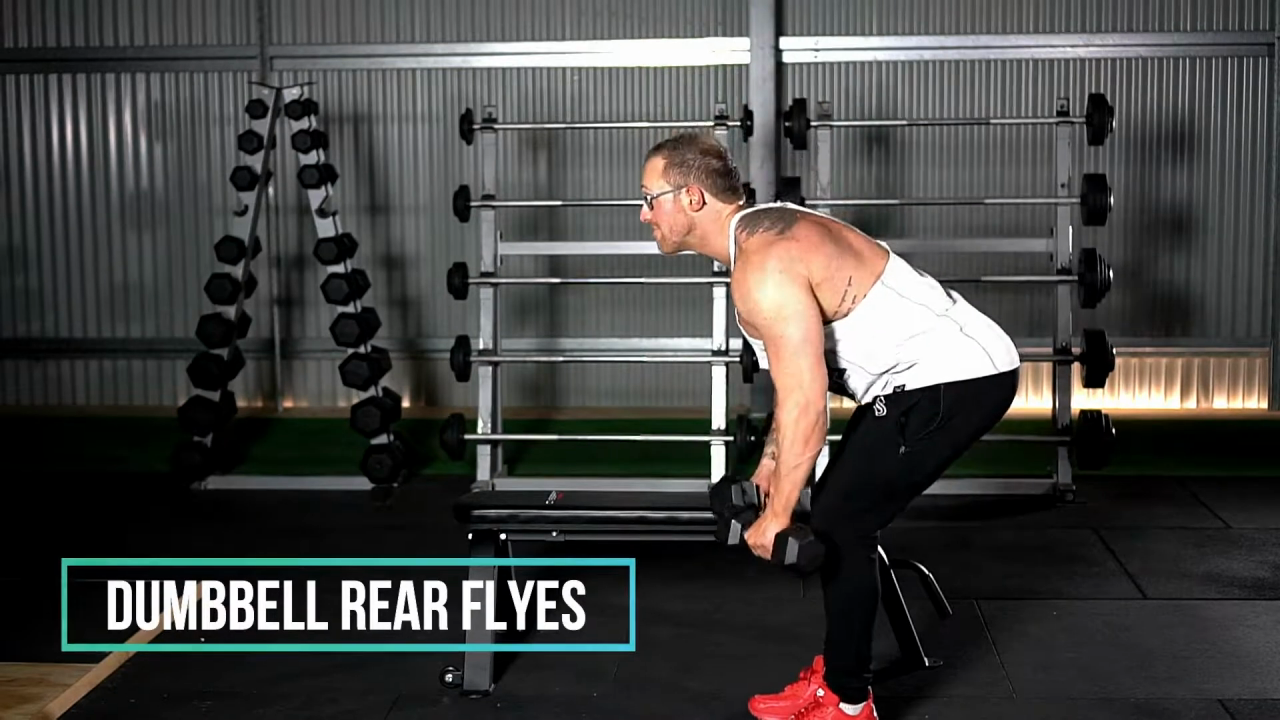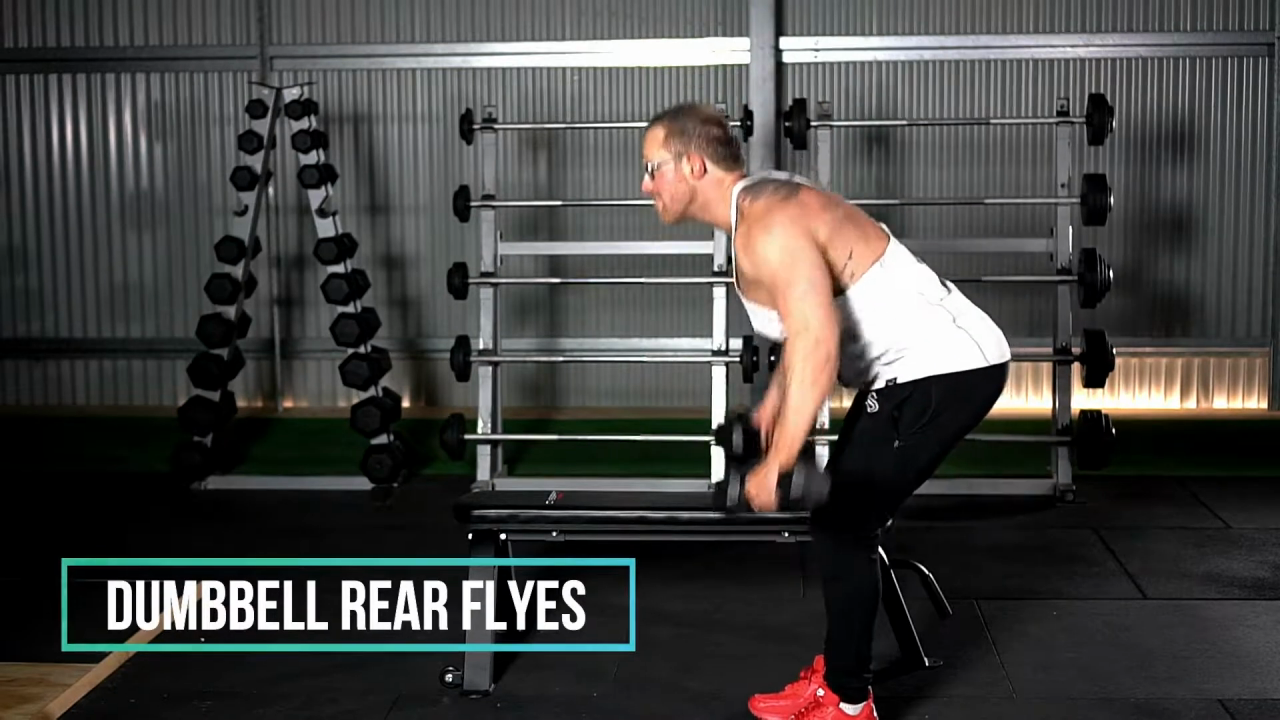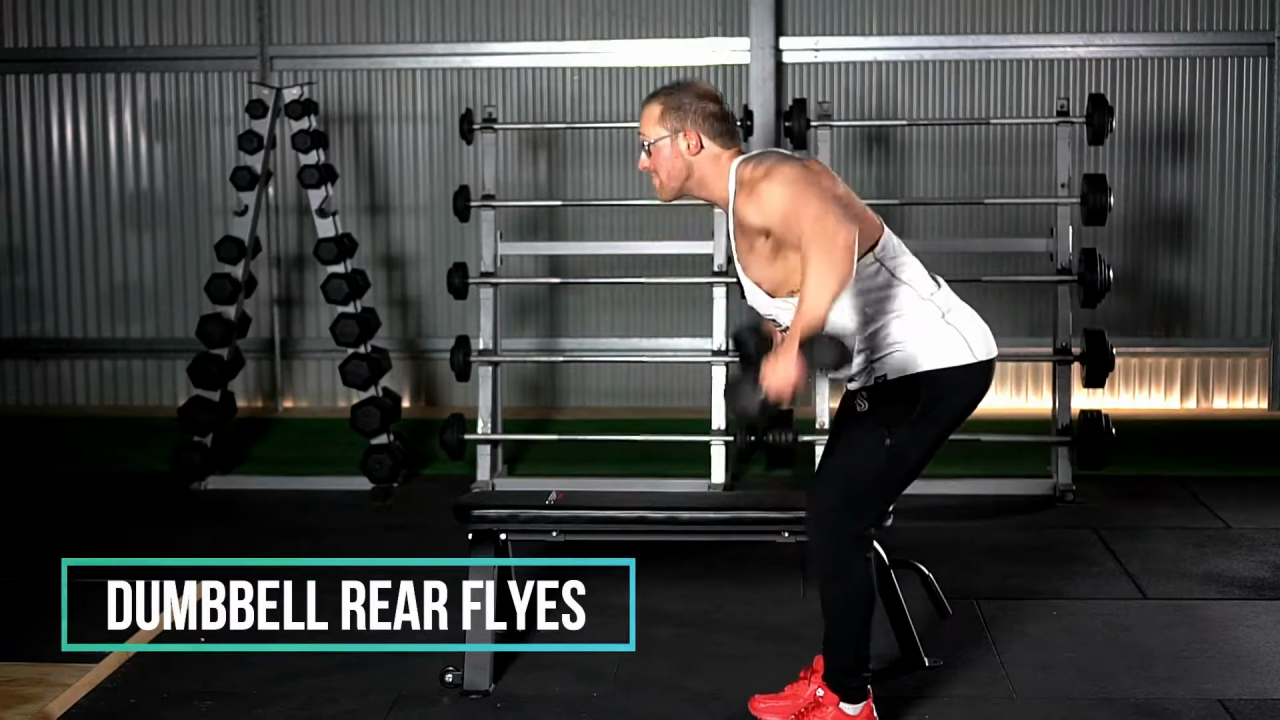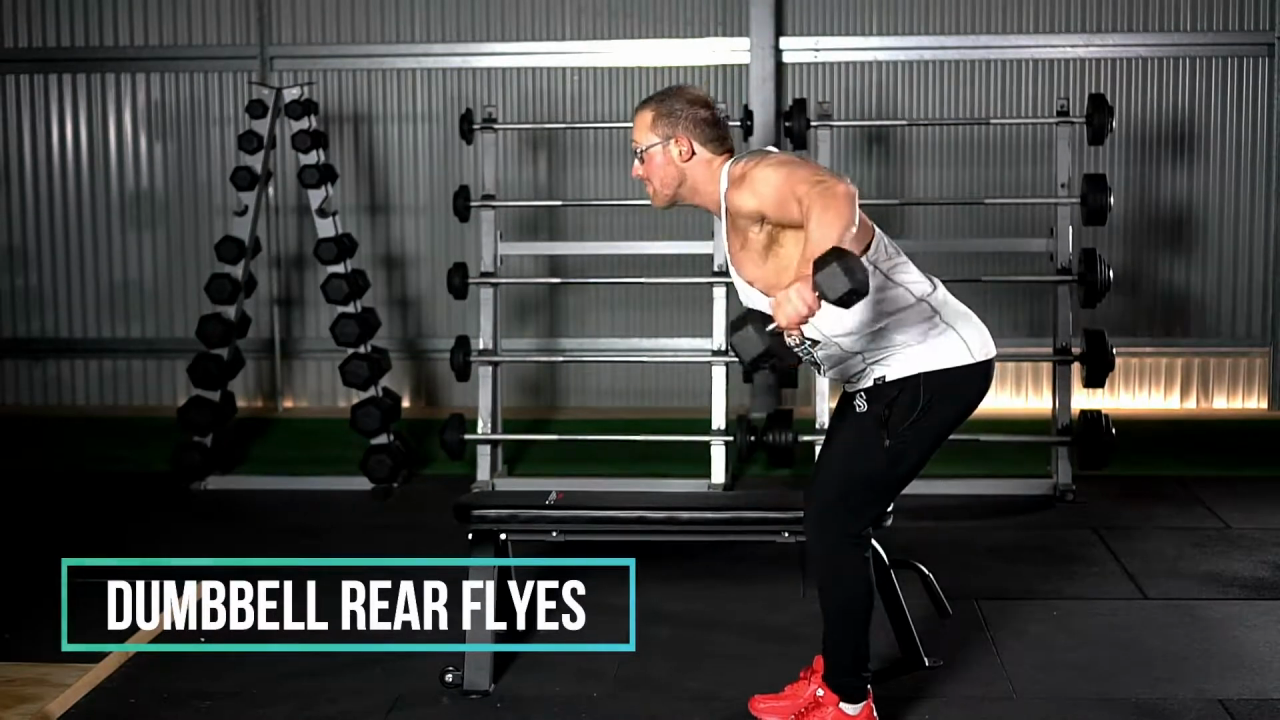
dt=0.2s
person 1, frame 1
left shoulder: (762, 266)
right shoulder: (763, 235)
left elbow: (806, 398)
right elbow: (797, 373)
left wrist: (777, 514)
right wrist: (771, 460)
left hip: (956, 379)
right hip: (943, 368)
left knee: (840, 524)
right knee: (836, 510)
person 1, frame 2
left shoulder: (765, 227)
right shoulder: (762, 208)
left elbow: (818, 348)
right elbow: (807, 326)
left wrist: (778, 464)
right wrist: (772, 405)
left hip: (945, 371)
right hip: (934, 364)
left knee: (841, 522)
right knee: (840, 511)
person 1, frame 3
left shoulder: (762, 188)
right shoulder: (757, 185)
left elbow: (836, 240)
left wrist: (794, 348)
right wrist: (787, 334)
left hip: (933, 364)
right hip: (917, 357)
left knee: (836, 521)
right knee: (834, 513)
person 1, frame 4
left shoulder: (751, 183)
right shoulder: (743, 193)
left elbow: (836, 198)
right elbow: (827, 203)
left wrist: (805, 286)
right wrist: (801, 293)
left hip: (928, 366)
right hip: (904, 361)
left knee: (833, 522)
right knee: (831, 514)
